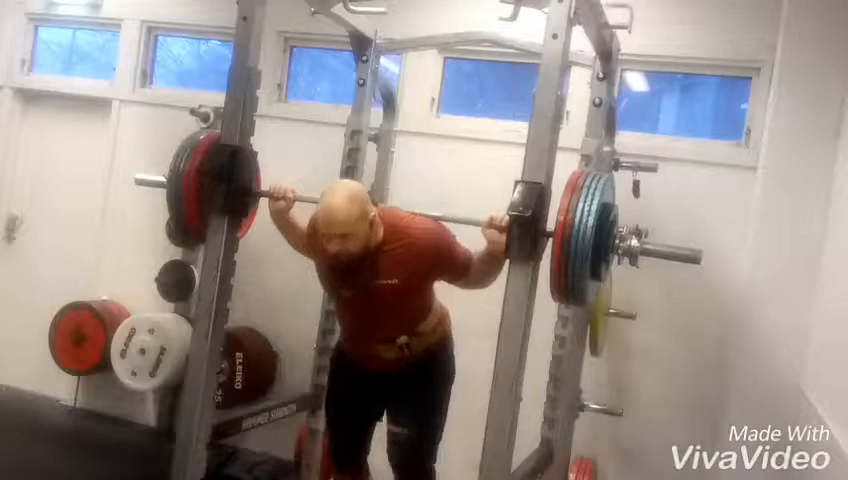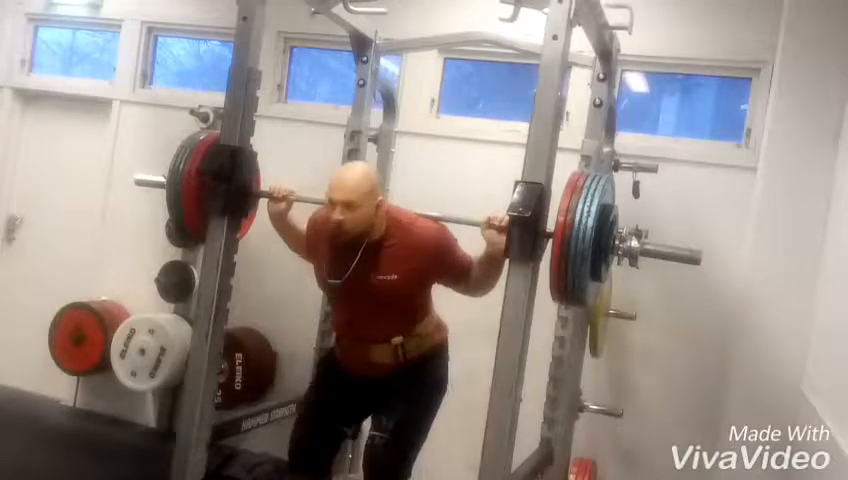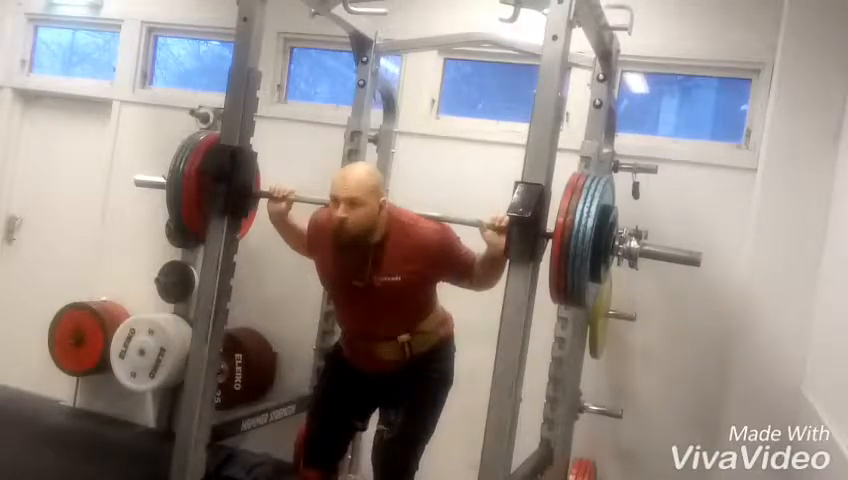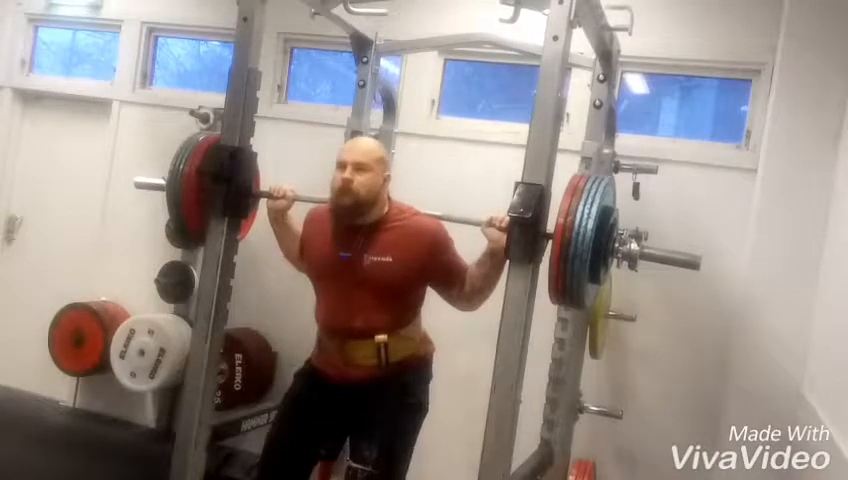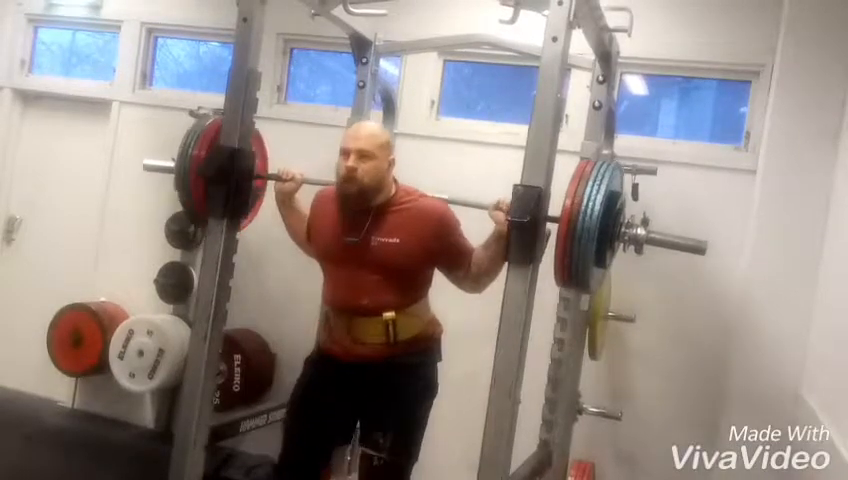
dt=0.5s
person 1, frame 1
left shoulder: (423, 238)
right shoulder: (324, 230)
left elbow: (472, 276)
left wrist: (495, 252)
right wrist: (281, 216)
left hip: (421, 362)
right hip: (355, 357)
right knee: (344, 455)
person 1, frame 2
left shoulder: (424, 239)
right shoulder: (323, 226)
left elbow: (473, 283)
left wrist: (495, 253)
right wrist: (279, 218)
left hip: (413, 370)
right hip: (347, 362)
person 1, frame 3
left shoulder: (426, 239)
right shoulder: (324, 226)
left elbow: (477, 278)
left wrist: (496, 253)
right wrist: (279, 218)
left hip: (420, 362)
right hip: (354, 355)
right knee: (317, 452)
person 1, frame 4
left shoulder: (422, 233)
right shoulder: (318, 220)
left elbow: (467, 295)
left wrist: (496, 253)
right wrist: (278, 216)
left hip: (393, 380)
right hip: (326, 371)
person 1, frame 5
left shoulder: (429, 216)
right shoulder: (325, 203)
left elbow: (472, 278)
left wrist: (502, 236)
right wrist: (285, 199)
left hip: (402, 362)
right hip: (334, 353)
